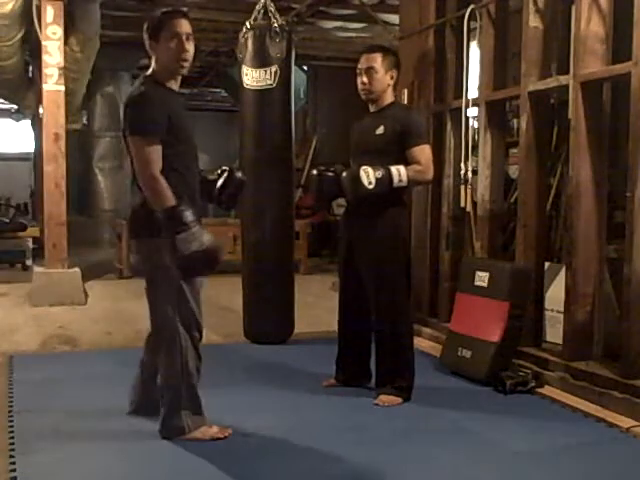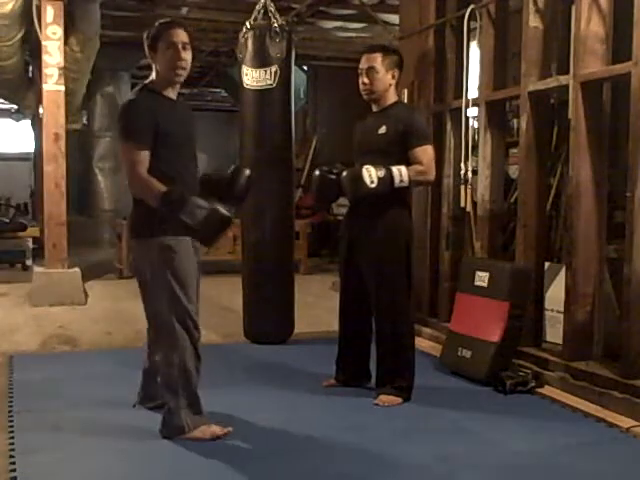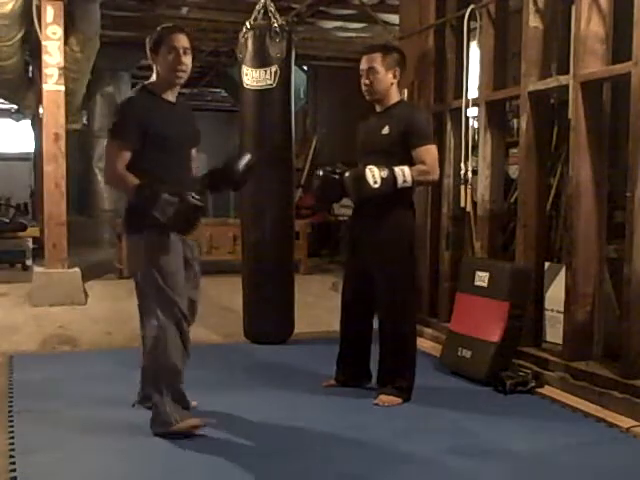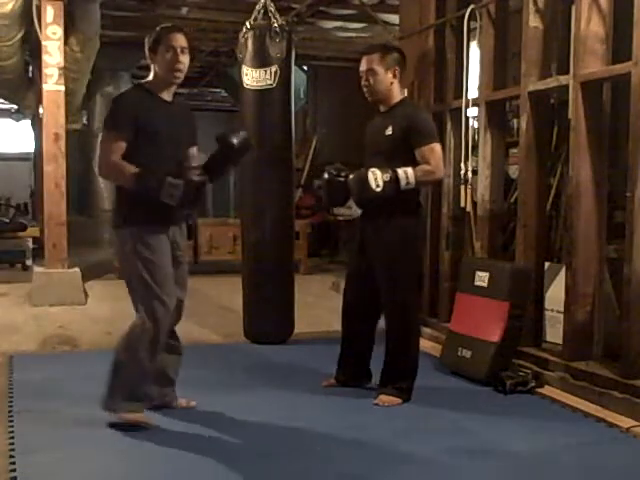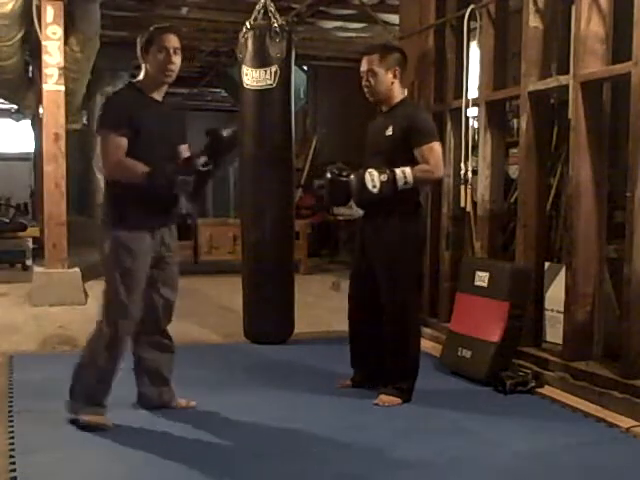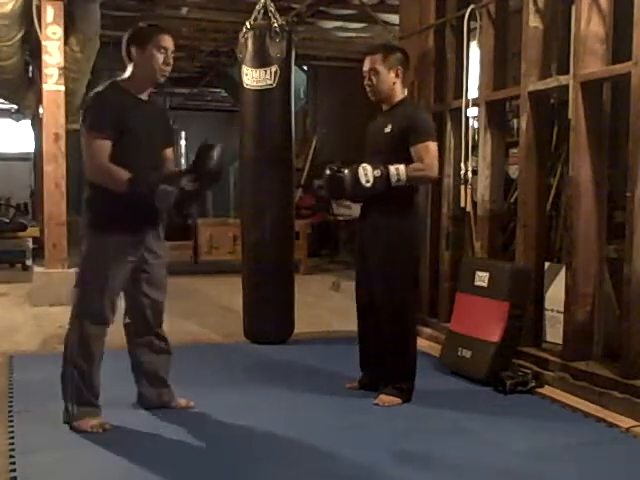
dt=0.2s
person 1, frame 1
left shoulder: (169, 97)
right shoulder: (147, 100)
right elbow: (150, 175)
left wrist: (209, 186)
right wrist: (184, 228)
left hip: (178, 227)
right hip: (165, 228)
left knee: (171, 320)
right knee: (180, 324)
left ankle: (149, 398)
right ankle: (183, 419)
person 1, frame 2
left shoulder: (181, 109)
right shoulder: (140, 108)
right elbow: (138, 178)
left wrist: (213, 192)
right wrist: (187, 210)
left hip: (180, 228)
right hip: (160, 231)
left knee: (170, 319)
right knee: (178, 322)
left ankle: (155, 392)
right ankle: (183, 418)
person 1, frame 3
left shoulder: (185, 114)
right shoulder: (135, 108)
right elbow: (113, 172)
left wrist: (216, 179)
right wrist: (154, 201)
left hip: (179, 228)
right hip: (150, 229)
left knee: (179, 310)
right knee: (168, 315)
left ankle: (155, 391)
right ankle: (169, 412)
person 1, frame 4
left shoulder: (184, 114)
right shoulder: (129, 103)
right elbow: (108, 164)
left wrist: (215, 165)
right wrist: (153, 185)
left hip: (172, 223)
right hip: (139, 223)
left knee: (170, 309)
right knee: (155, 310)
left ankle: (159, 390)
right ankle: (123, 398)
person 1, frame 5
left shoulder: (173, 115)
right shoulder: (121, 103)
left elbow: (181, 167)
right elbow: (112, 164)
left wrist: (200, 165)
right wrist: (160, 176)
left hip: (163, 224)
right hip: (128, 225)
left knee: (159, 312)
right knee: (121, 315)
left ankle: (156, 390)
right ankle: (86, 400)
person 1, frame 6
left shoulder: (158, 113)
right shoulder: (105, 102)
left elbow: (167, 168)
right elbow: (96, 167)
left wrist: (190, 176)
right wrist: (145, 186)
left hip: (147, 228)
right hip: (109, 229)
left knee: (150, 314)
right knee: (92, 316)
left ankle: (155, 391)
right ankle: (81, 405)
person 2, frame 1
left shoulder: (406, 119)
right shoulder: (360, 125)
left elbow: (425, 171)
left wrist: (383, 175)
right wrist: (336, 181)
left hip: (387, 222)
right hip: (355, 219)
left knee: (390, 304)
right knee: (352, 300)
left ankle: (396, 383)
right ankle: (352, 371)
person 2, frame 2
left shoulder: (408, 119)
right shoulder: (363, 124)
left elbow: (427, 171)
left wrist: (385, 175)
right wrist: (337, 181)
left hip: (389, 222)
right hip: (358, 219)
left knee: (391, 304)
right knee: (352, 301)
left ankle: (397, 383)
right ankle: (352, 371)
person 2, frame 3
left shoulder: (412, 118)
right shoulder: (367, 124)
left elbow: (430, 171)
left wrist: (387, 176)
right wrist: (342, 182)
left hip: (394, 222)
right hip: (363, 220)
left knee: (395, 304)
right knee: (354, 301)
left ankle: (397, 383)
right ankle: (352, 371)
person 2, frame 4
left shoulder: (415, 118)
right shoulder: (374, 123)
left elbow: (434, 170)
left wrist: (389, 178)
right wrist: (348, 183)
left hip: (401, 224)
right hip: (371, 222)
left knee: (399, 305)
right knee: (357, 299)
left ankle: (398, 384)
right ankle: (352, 371)
person 2, frame 5
left shoulder: (414, 117)
right shoulder: (376, 122)
left elbow: (434, 170)
left wrist: (388, 179)
right wrist: (353, 183)
left hip: (401, 223)
right hip: (373, 222)
left knee: (400, 305)
right knee: (361, 300)
left ankle: (399, 384)
right ankle: (367, 372)
person 2, frame 6
left shoulder: (413, 117)
right shoulder: (377, 121)
left elbow: (429, 169)
left wrist: (382, 175)
right wrist: (351, 180)
left hip: (397, 221)
right hip: (371, 219)
left knee: (395, 303)
right knee: (368, 301)
left ankle: (398, 384)
right ankle: (373, 374)
